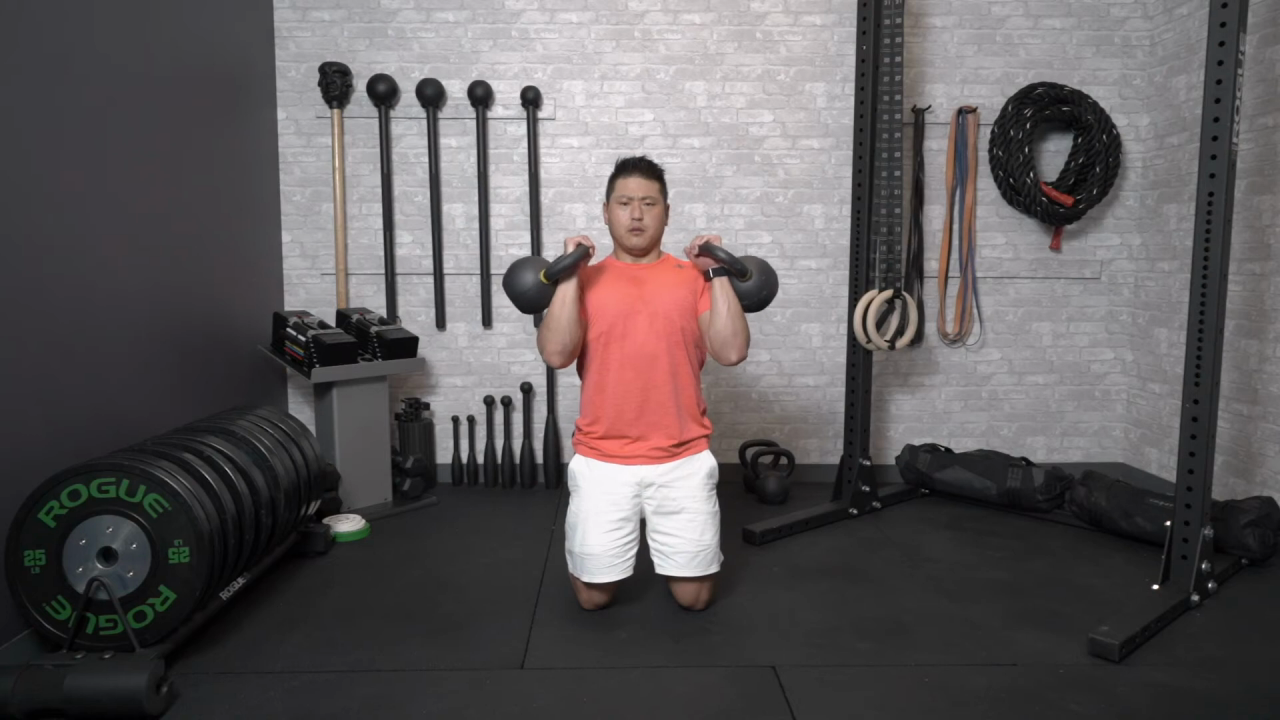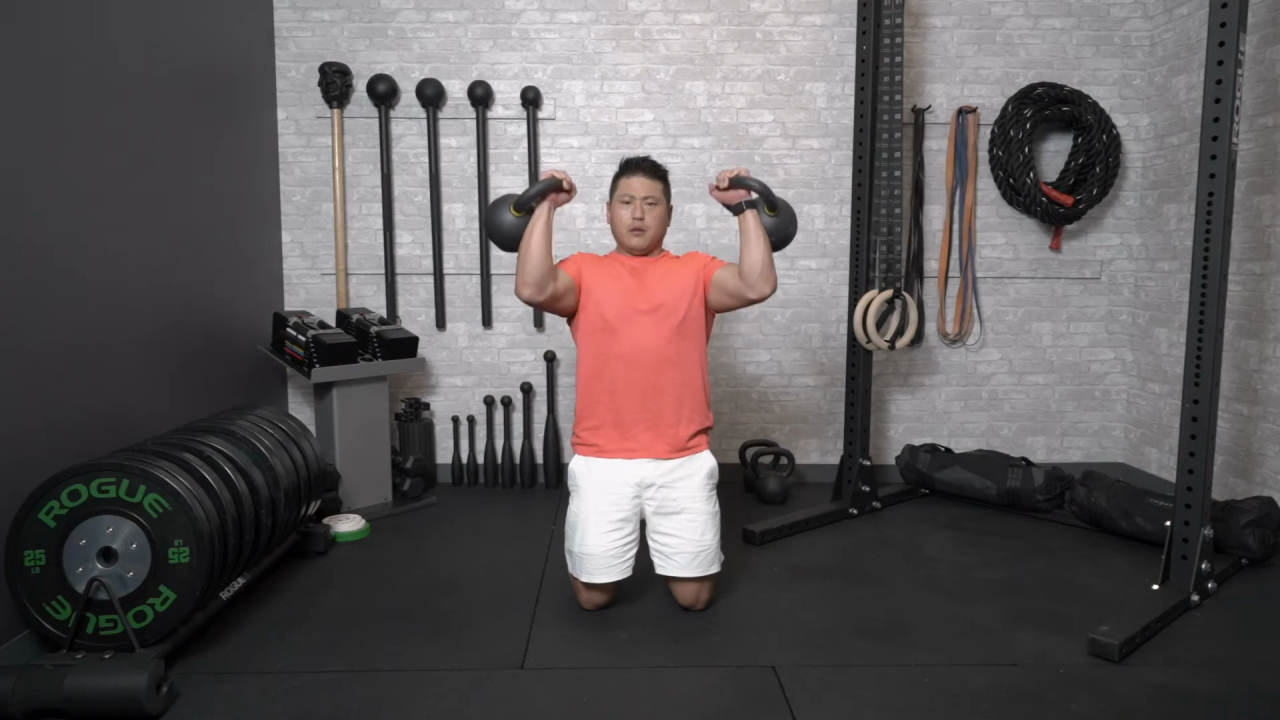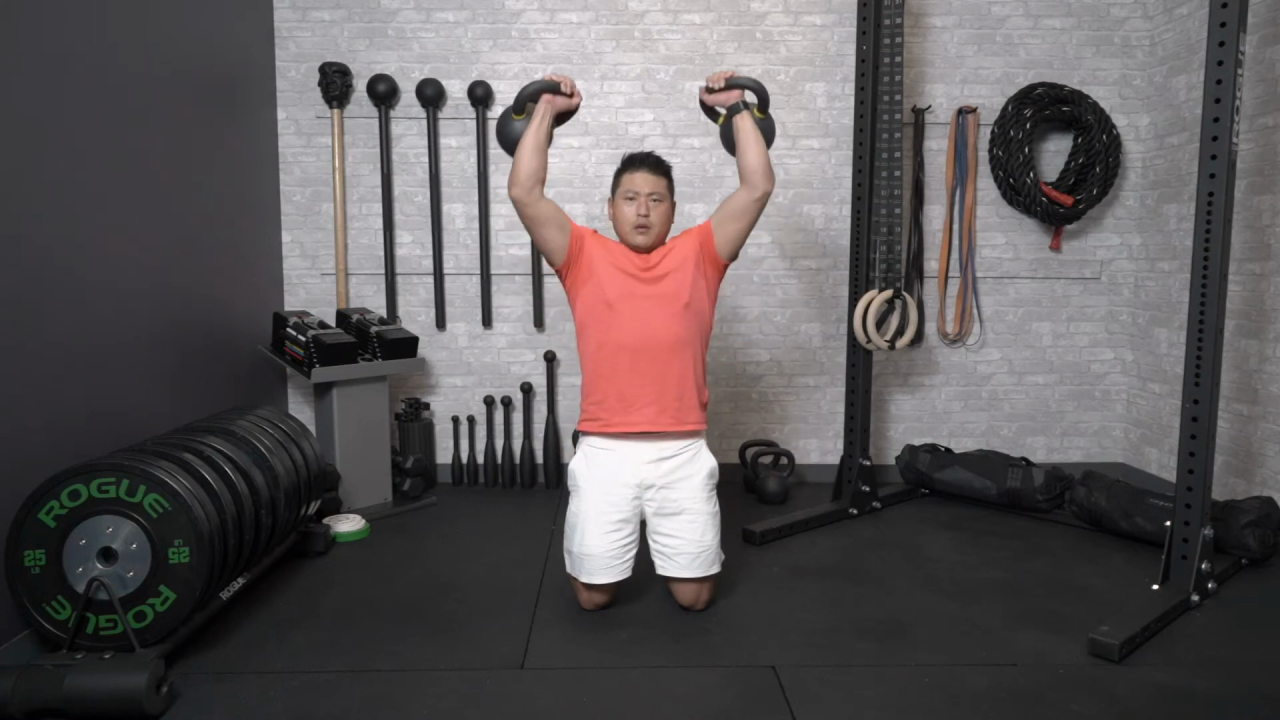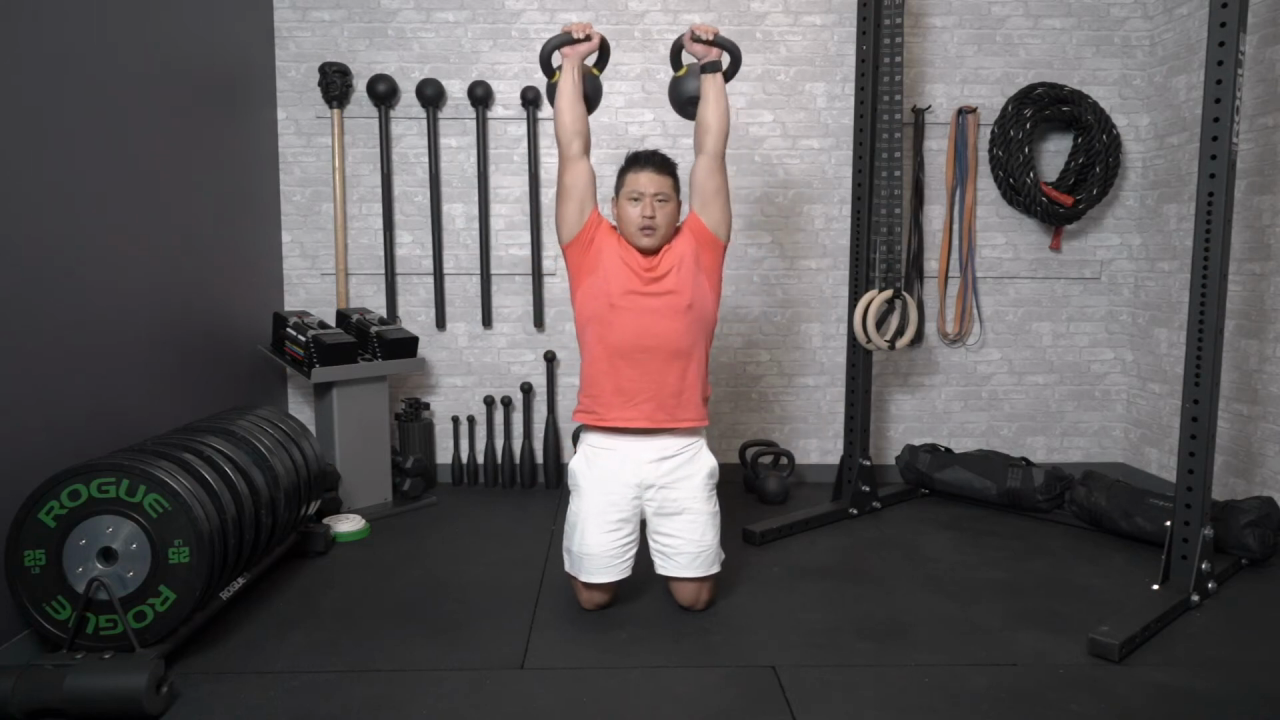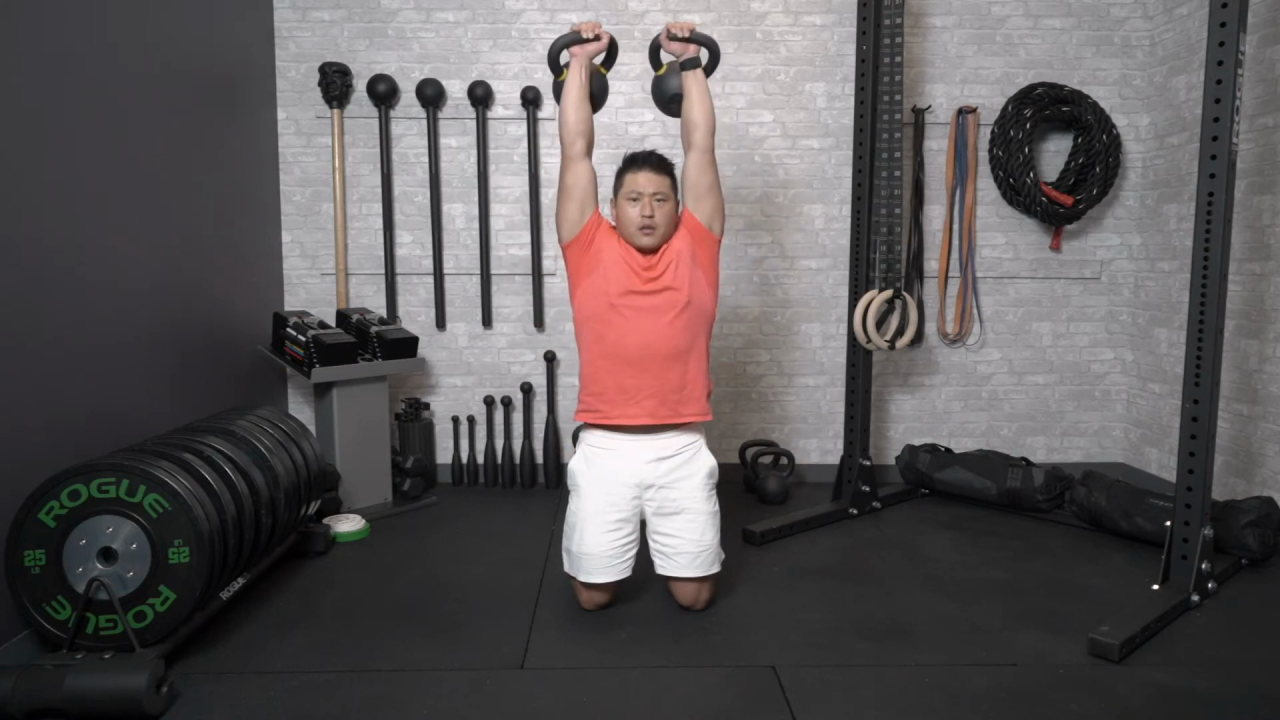
dt=1s
person 1, frame 1
left shoulder: (694, 276)
right shoulder: (584, 278)
left elbow: (732, 351)
right elbow: (555, 353)
left wrist: (718, 272)
right wrist: (569, 273)
left hip: (683, 460)
right hip: (602, 461)
left knee: (694, 595)
right knee: (594, 595)
left ankle: (669, 551)
person 1, frame 2
left shoulder: (696, 270)
right shoulder: (584, 270)
left elbow: (758, 285)
right elbow: (532, 289)
left wrist: (744, 206)
right wrist: (545, 207)
left hip: (682, 460)
right hip: (602, 460)
left knee: (694, 593)
right knee: (594, 593)
left ankle: (667, 545)
right ankle: (617, 544)
person 1, frame 3
left shoulder: (698, 255)
right shoulder: (585, 257)
left elbow: (758, 186)
right elbow: (523, 191)
left wrist: (735, 108)
right wrist: (546, 110)
left hip: (682, 452)
right hip: (605, 451)
left knee: (694, 593)
right knee: (594, 593)
left ankle: (666, 540)
right ankle: (614, 541)
person 1, frame 4
left shoulder: (698, 251)
right shoulder: (592, 251)
left elbow: (710, 152)
right elbow: (573, 152)
left wrist: (710, 64)
right wrist: (572, 62)
left hip: (682, 451)
right hip: (605, 449)
left knee: (694, 593)
right knee: (594, 592)
left ankle: (667, 540)
right ankle: (620, 541)
person 1, frame 5
left shoulder: (694, 248)
right shoulder: (591, 249)
left elbow: (700, 147)
right elbow: (575, 151)
left wrist: (690, 61)
right wrist: (580, 61)
left hip: (681, 448)
right hip: (605, 447)
left knee: (694, 592)
right knee: (594, 592)
left ankle: (666, 539)
right ankle: (622, 540)
